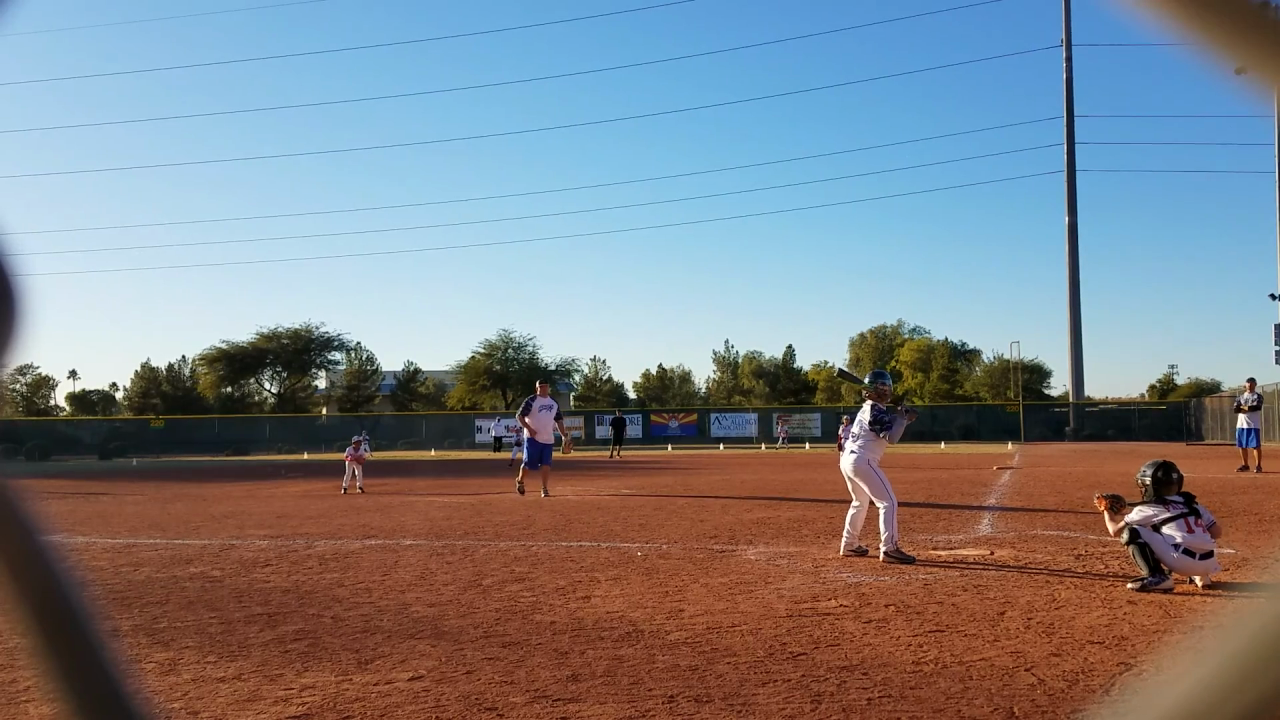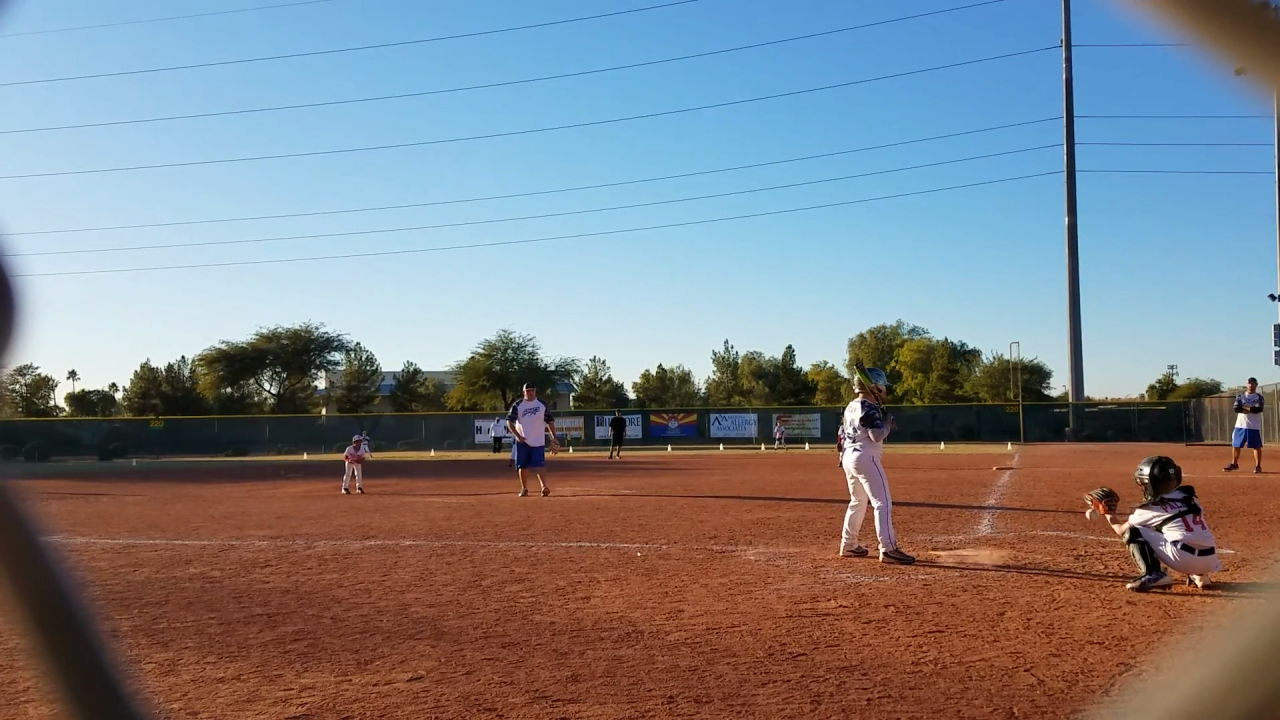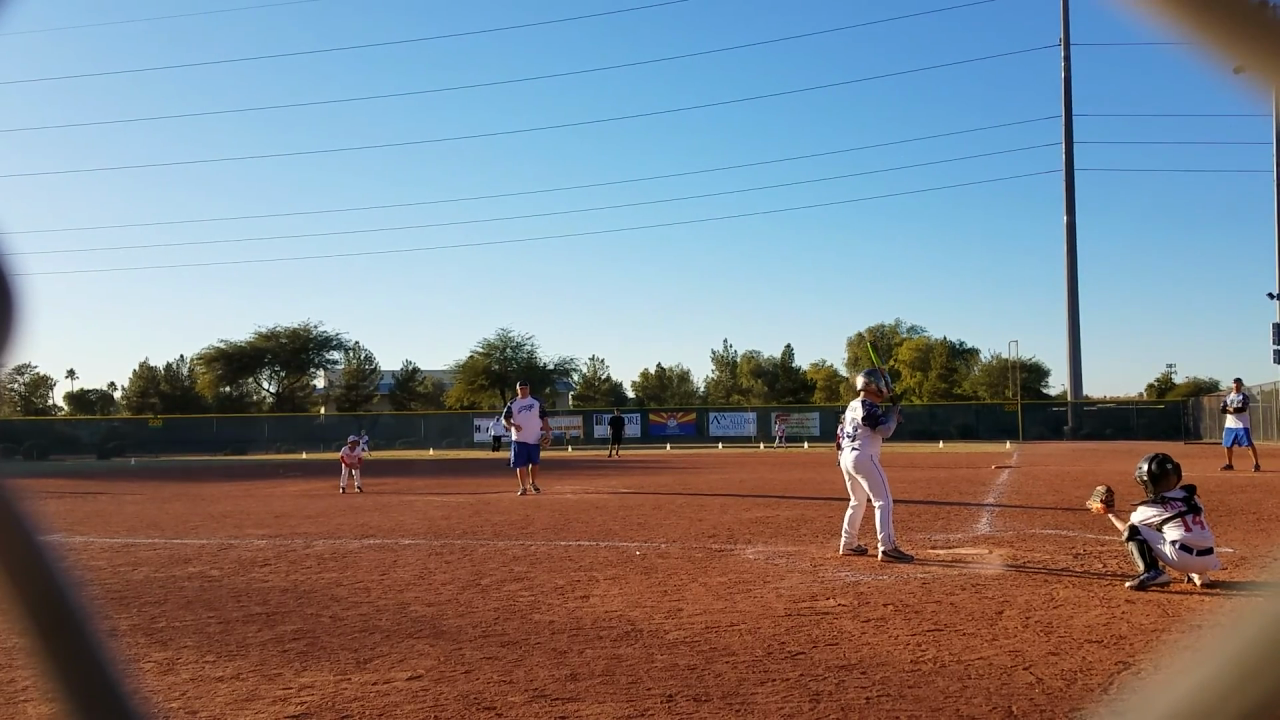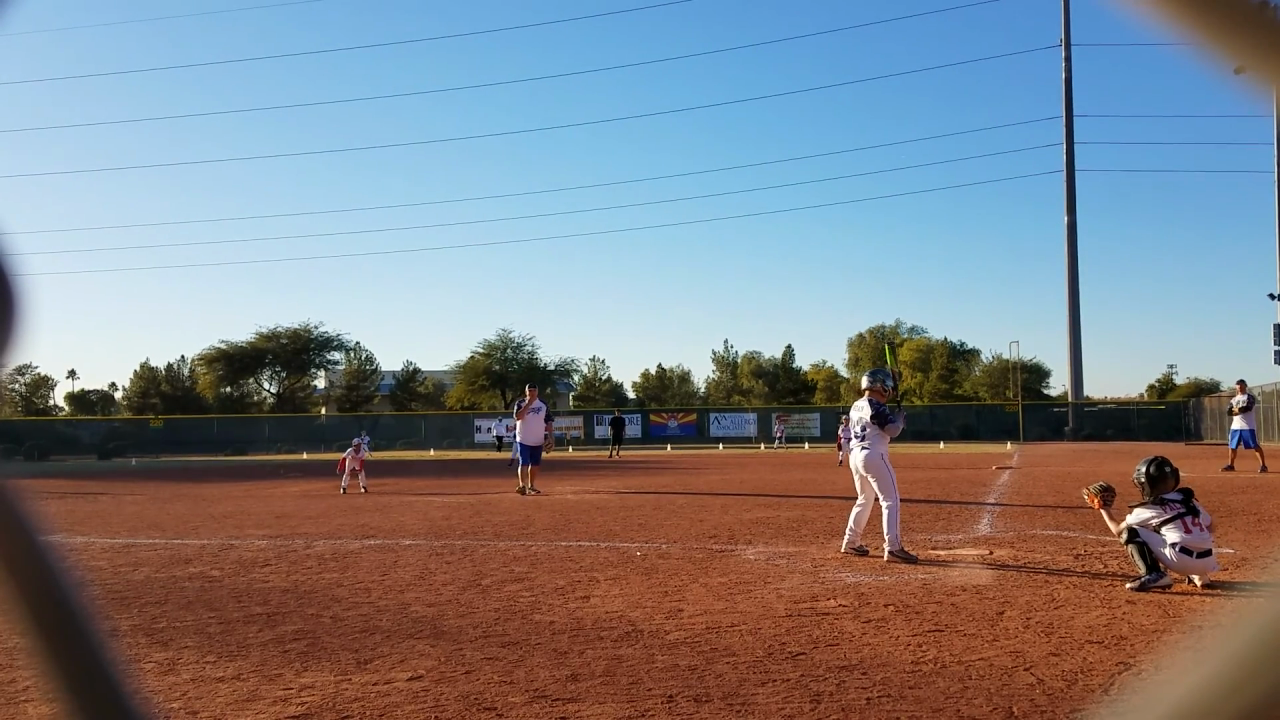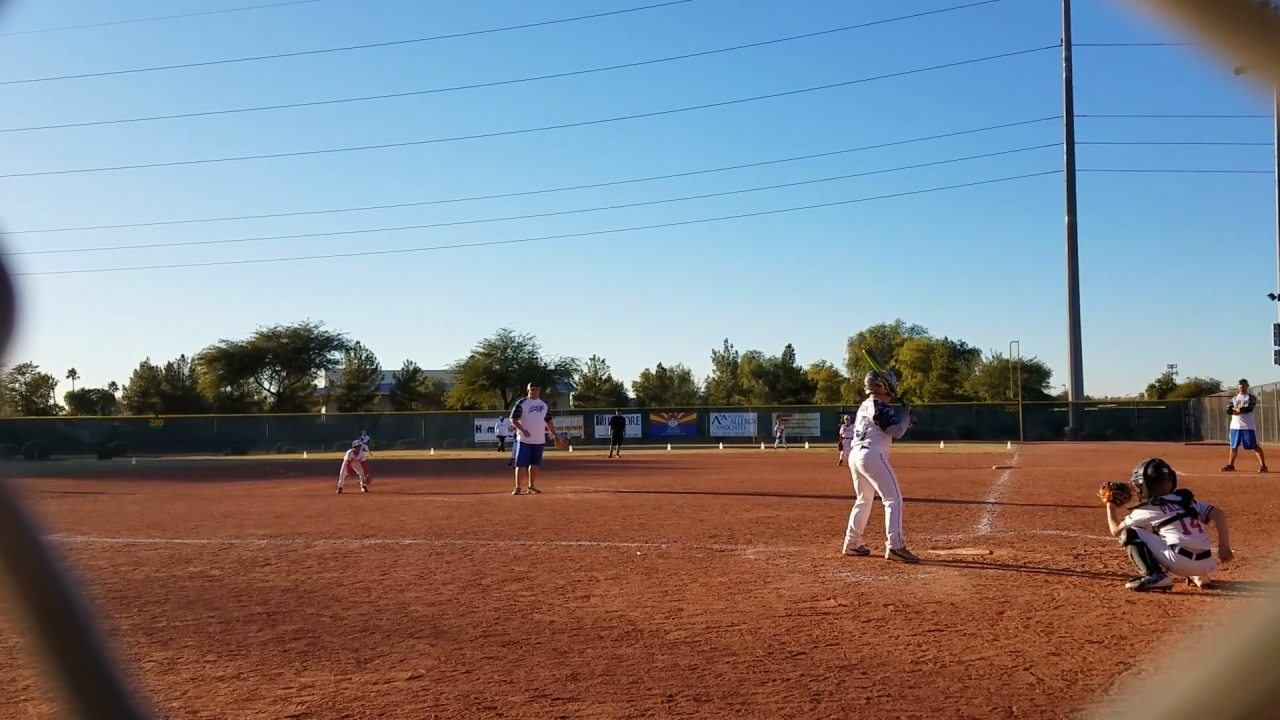
dt=0.5s
person 1, frame 1
left shoulder: (867, 408)
right shoulder: (878, 412)
left elbow: (884, 426)
right elbow: (891, 438)
left wrist: (903, 418)
right wrist: (902, 419)
left hip: (847, 459)
right hip: (863, 461)
left knee: (860, 502)
right knee: (888, 503)
left ankle: (849, 544)
right ankle: (889, 549)
person 1, frame 2
left shoulder: (851, 407)
right shoulder: (869, 408)
right elbow: (877, 435)
left wrist: (882, 422)
right wrist: (887, 423)
left hip: (849, 457)
right hip: (865, 458)
left knee: (857, 502)
right knee: (882, 503)
left ankle: (848, 545)
right ankle: (888, 549)
person 1, frame 3
left shoulder: (852, 406)
right shoulder: (870, 407)
right elbow: (885, 432)
left wrist: (888, 417)
right wrist: (894, 415)
left hip: (847, 457)
right hip: (864, 457)
left knee: (857, 501)
right knee: (883, 501)
left ankle: (848, 543)
right ankle: (887, 548)
person 1, frame 4
left shoulder: (856, 406)
right shoulder: (876, 407)
right elbow: (893, 430)
left wrist: (892, 419)
right wrist: (900, 418)
left hip: (856, 455)
right hip: (874, 456)
left knee: (864, 500)
right knee: (891, 501)
left ankle: (851, 542)
right ankle: (893, 548)
person 1, frame 5
left shoulder: (864, 406)
right shoulder: (880, 407)
right elbow: (897, 432)
left wrist: (903, 420)
right wrist: (905, 416)
left hip: (856, 455)
right hip: (872, 456)
left knee: (863, 500)
right knee: (893, 500)
left ankle: (852, 543)
right ankle: (895, 546)
